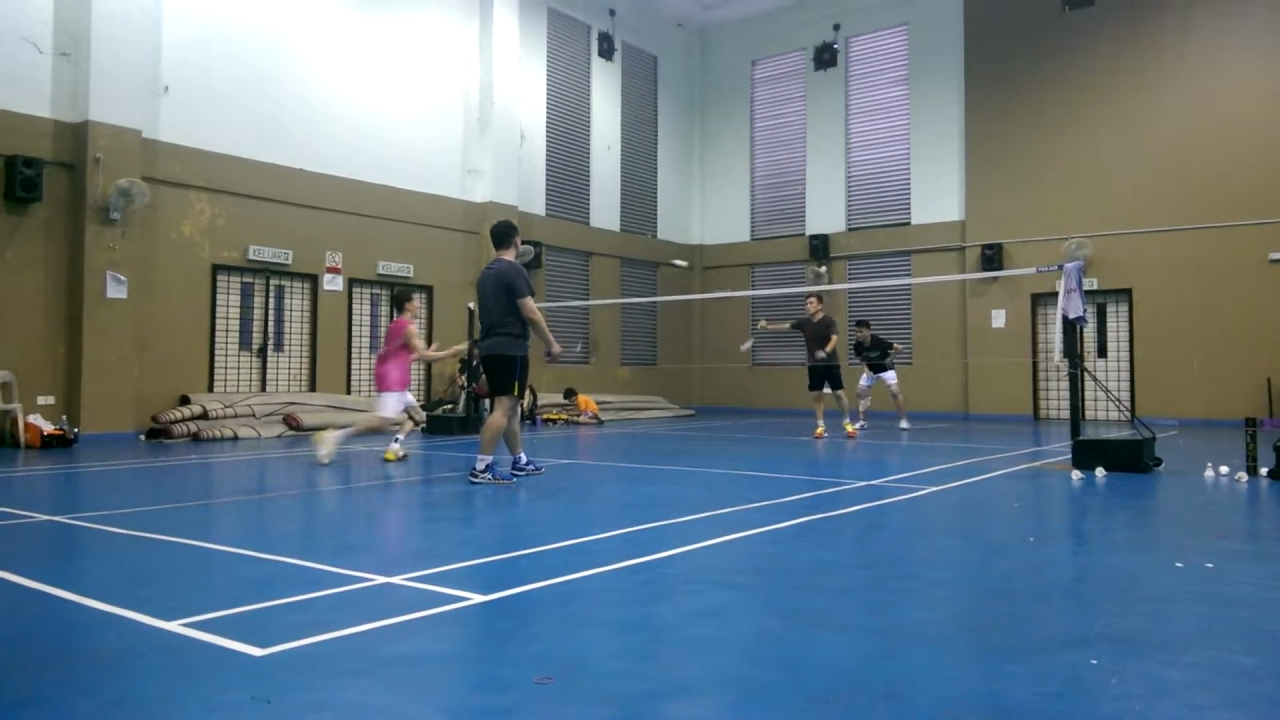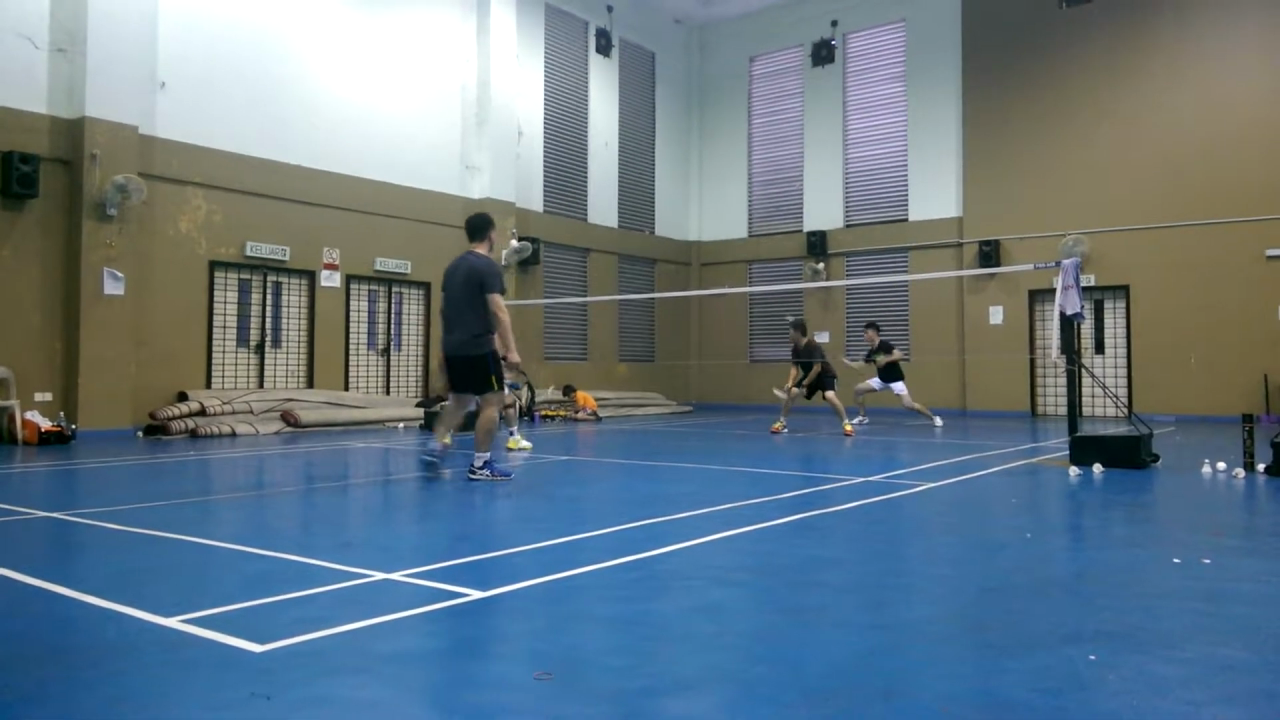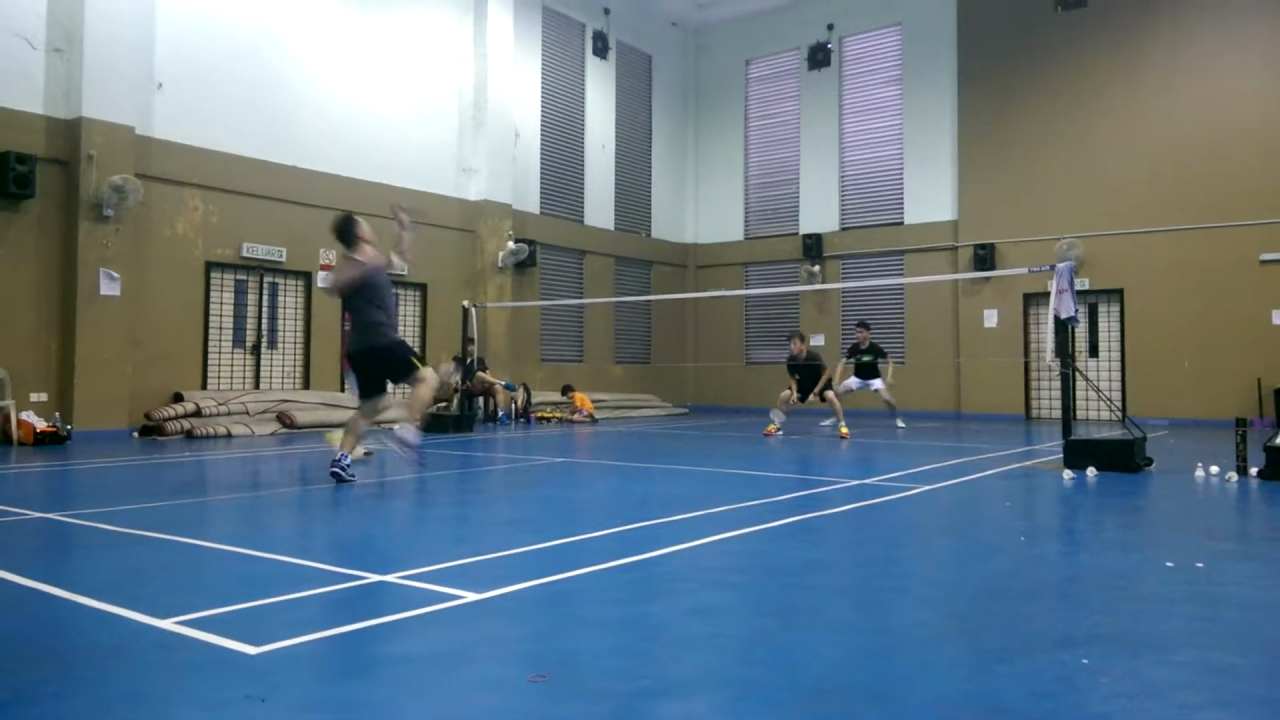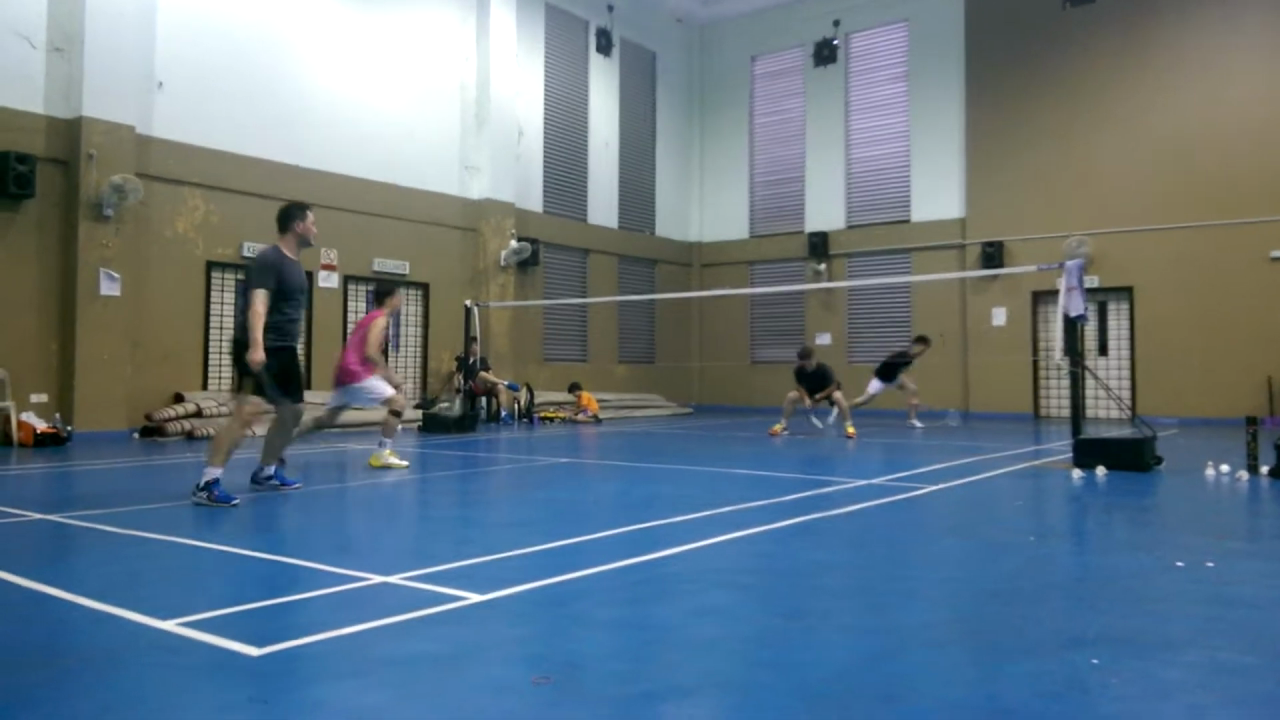
dt=0.7s
person 1, frame 1
left shoulder: (486, 273)
right shoulder: (514, 271)
right elbow: (530, 314)
right wrist: (551, 343)
left hip: (490, 349)
right hip: (509, 350)
left knee: (510, 407)
right knee: (504, 408)
left ankle: (519, 460)
right ankle: (481, 468)
person 1, frame 2
left shoulder: (453, 266)
right shoulder: (488, 267)
left elbow: (444, 309)
right elbow: (498, 310)
left wrist: (445, 345)
right wrist: (510, 350)
left hip: (453, 348)
right hip: (478, 347)
left knee: (459, 401)
right knee: (492, 403)
left ankle: (436, 449)
right ankle: (479, 465)
person 1, frame 3
left shoulder: (374, 262)
right shoulder: (353, 265)
left elbow: (398, 256)
right elbow: (334, 287)
left wrist: (403, 228)
right wrist: (360, 267)
left hip: (361, 348)
right hip: (379, 342)
left knee: (369, 407)
right knee: (428, 380)
left ankle: (340, 460)
right ankle: (406, 431)
person 1, frame 4
left shoulder: (296, 263)
right shoulder: (268, 260)
right elbow: (257, 304)
right wrist: (255, 346)
left hip: (284, 350)
right hip: (258, 351)
left knee: (292, 412)
right knee: (249, 411)
left ankle: (266, 471)
right ankle: (207, 483)
